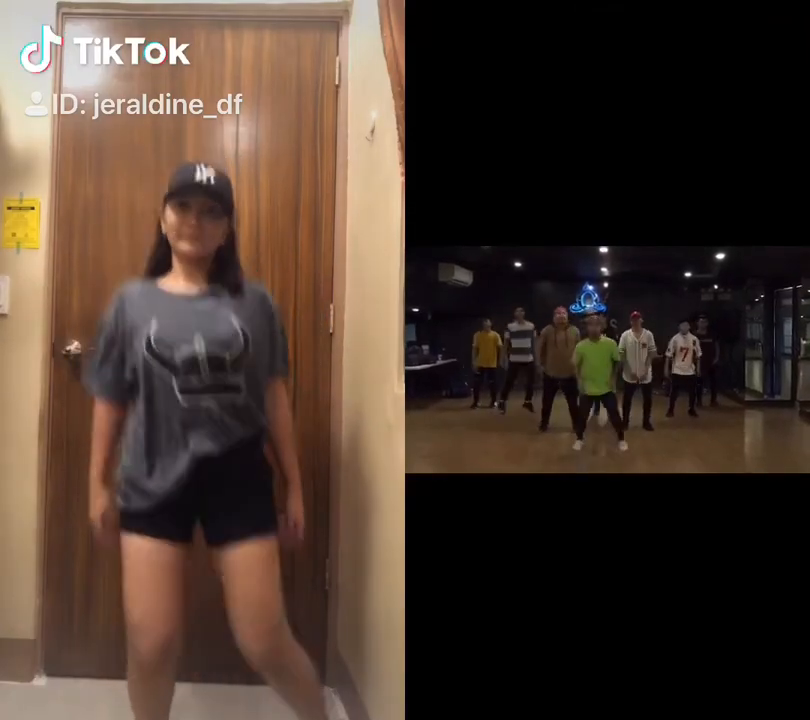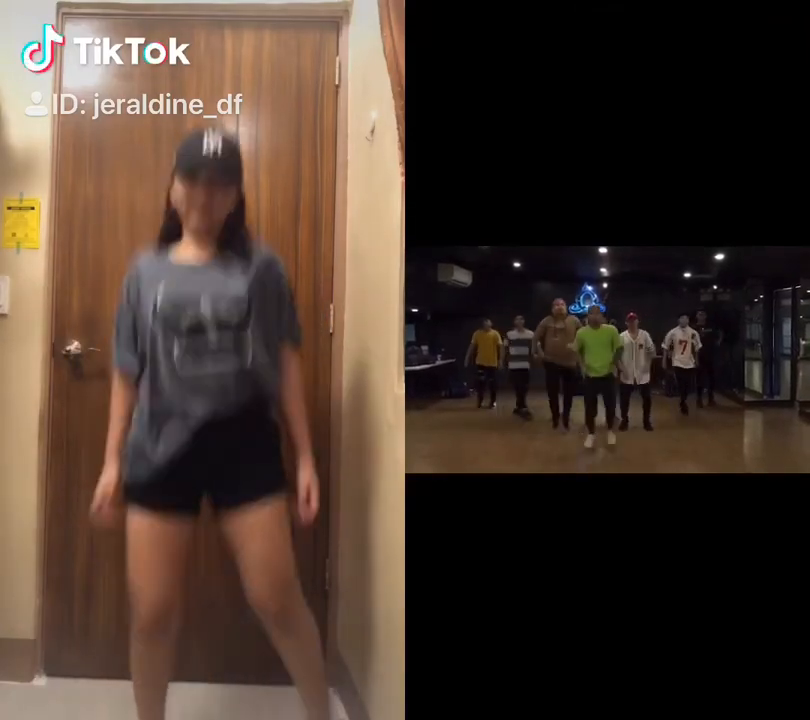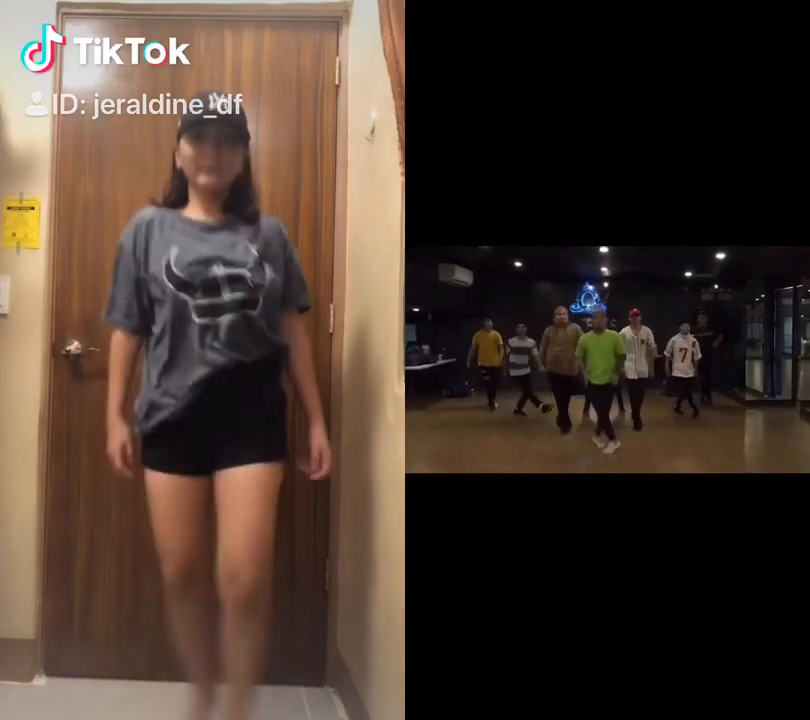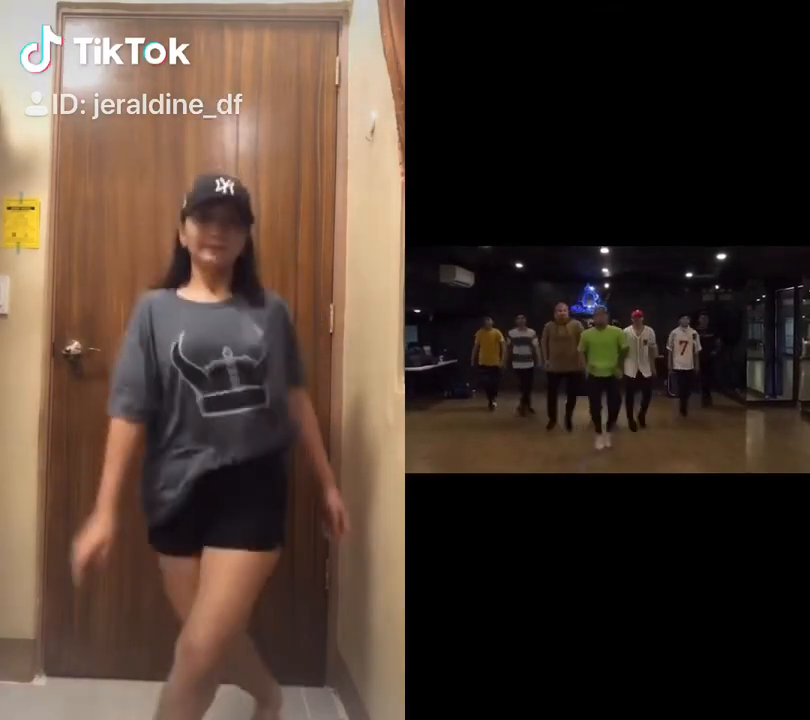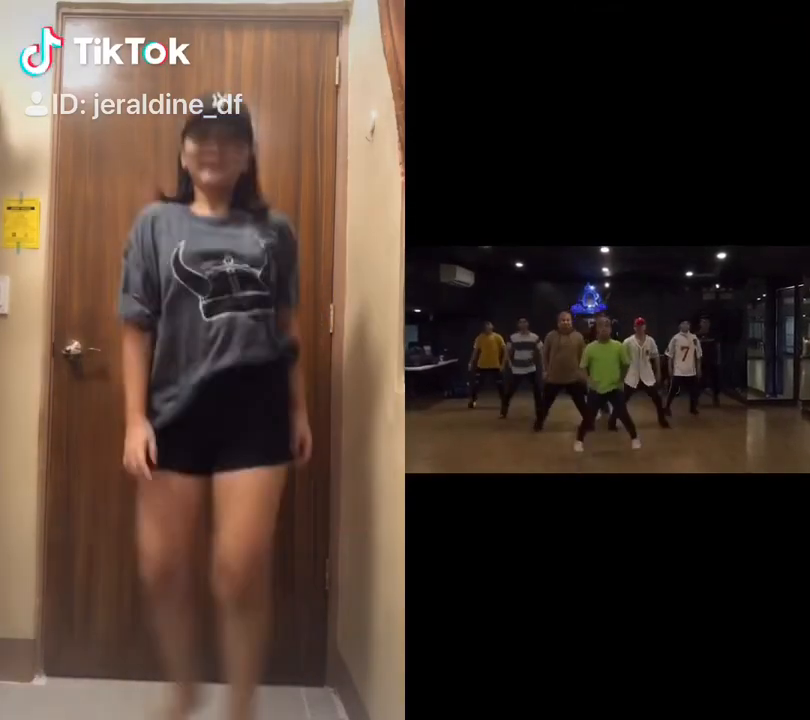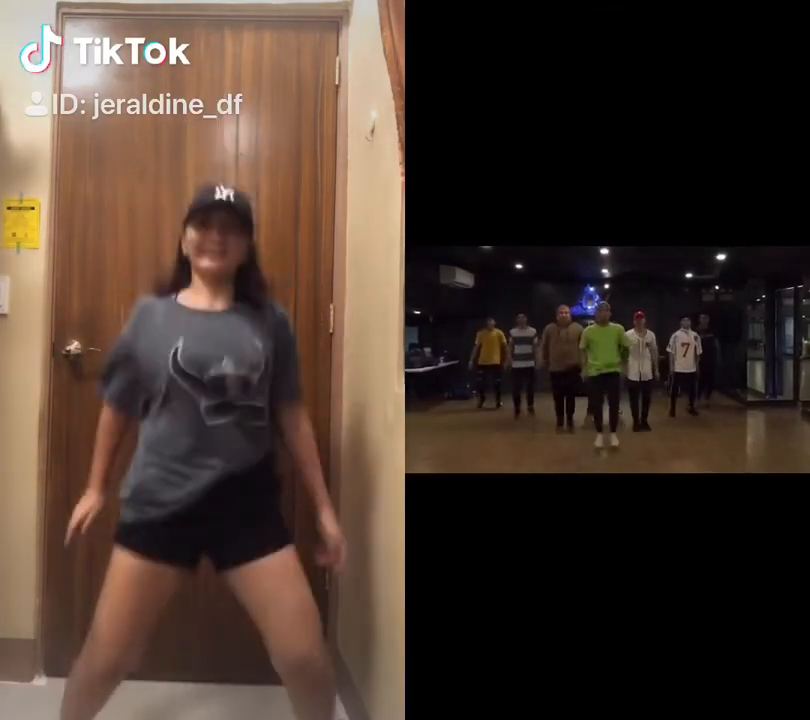
dt=0.2s
person 1, frame 1
left shoulder: (252, 302)
right shoulder: (133, 300)
left elbow: (276, 398)
right elbow: (110, 398)
left wrist: (294, 486)
right wrist: (98, 482)
left hip: (238, 479)
right hip: (154, 483)
left knee: (266, 645)
right knee: (150, 645)
person 1, frame 2
left shoulder: (261, 268)
right shoulder: (146, 271)
left elbow: (287, 362)
right elbow: (127, 370)
left wrist: (305, 455)
right wrist: (111, 461)
left hip: (244, 445)
right hip: (160, 452)
left knee: (277, 602)
right knee: (151, 615)
person 1, frame 3
left shoulder: (268, 235)
right shoulder: (147, 229)
left elbow: (294, 329)
right elbow: (126, 331)
left wrist: (317, 421)
right wrist: (114, 417)
left hip: (250, 414)
right hip: (173, 413)
left knee: (244, 579)
right knee: (180, 577)
person 1, frame 4
left shoulder: (272, 313)
right shoulder: (154, 311)
left elbow: (295, 398)
right elbow: (128, 413)
left wrist: (327, 483)
right wrist: (103, 513)
left hip: (252, 488)
right hip: (177, 490)
left knee: (200, 654)
right knee: (212, 643)
person 1, frame 5
left shoulder: (274, 231)
right shoulder: (156, 223)
left elbow: (288, 323)
right elbow: (137, 327)
left wrist: (299, 408)
right wrist: (137, 417)
left hip: (255, 410)
right hip: (177, 409)
left knee: (238, 575)
right knee: (162, 571)
person 1, frame 6
left shoulder: (270, 323)
right shoulder: (152, 314)
left elbow: (292, 416)
right elbow: (117, 403)
left wrist: (324, 506)
right wrist: (94, 487)
left hip: (246, 502)
right hip: (160, 501)
left knee: (305, 657)
right knee: (106, 657)
